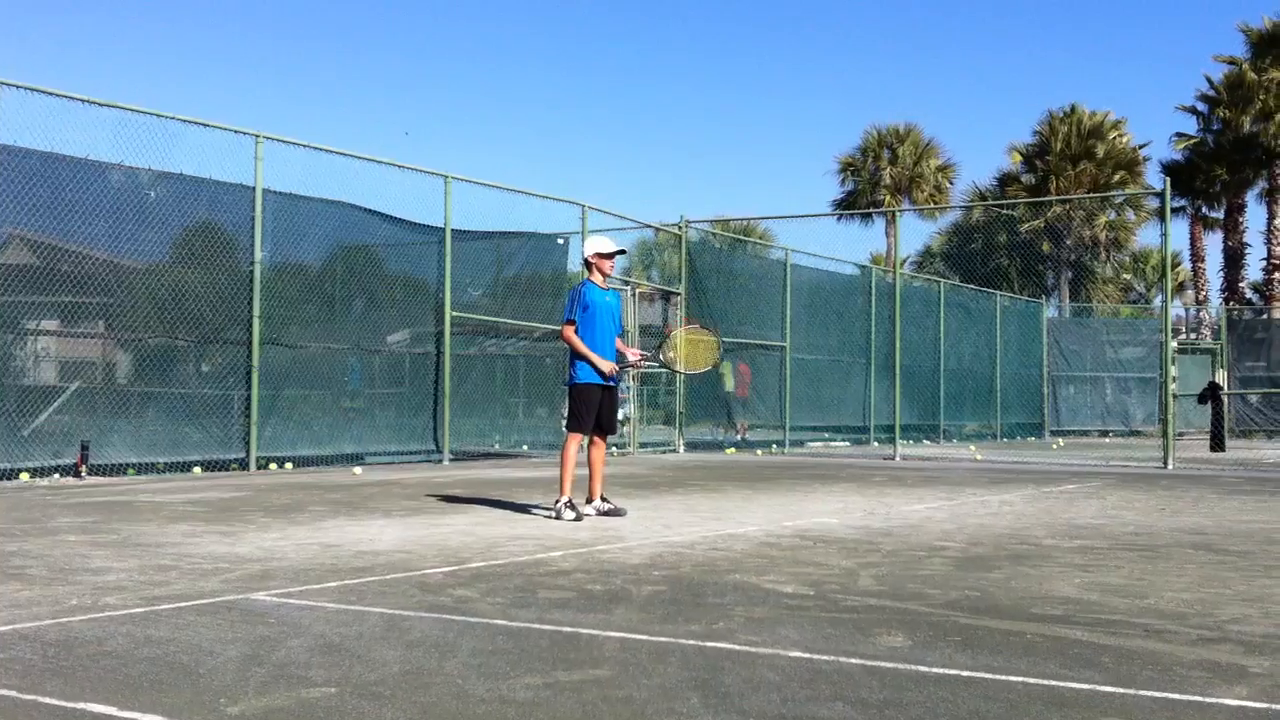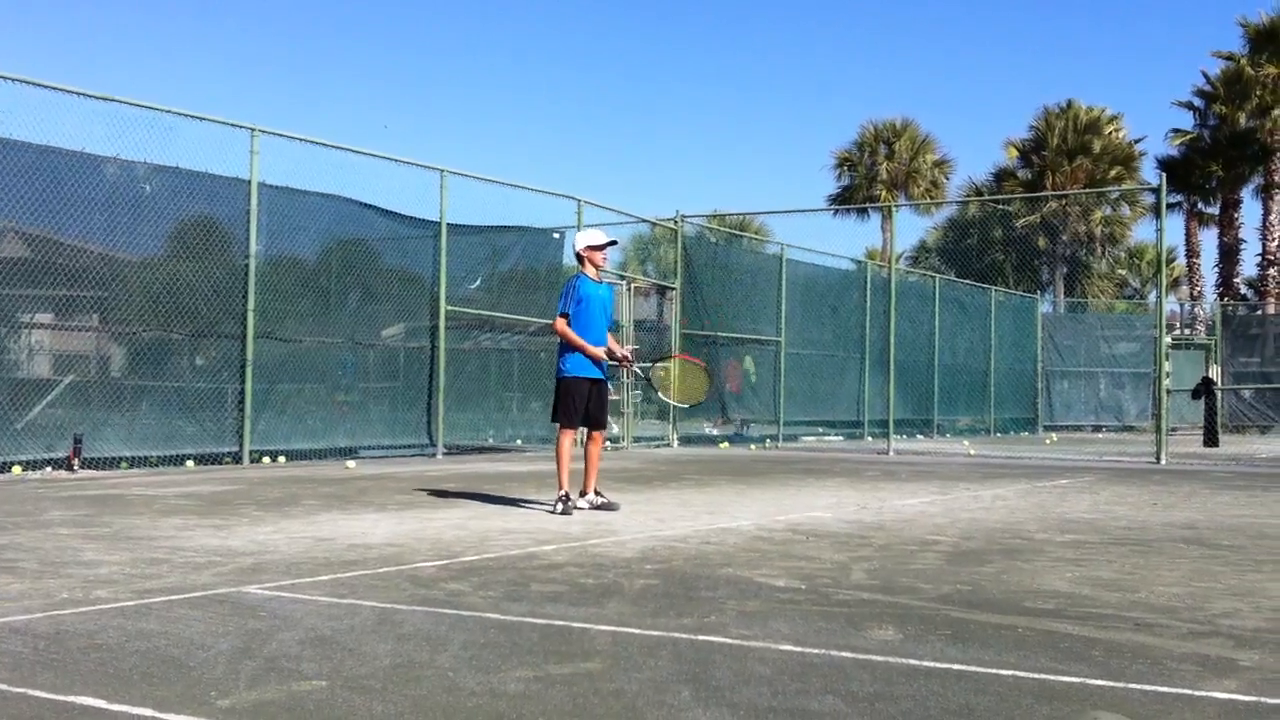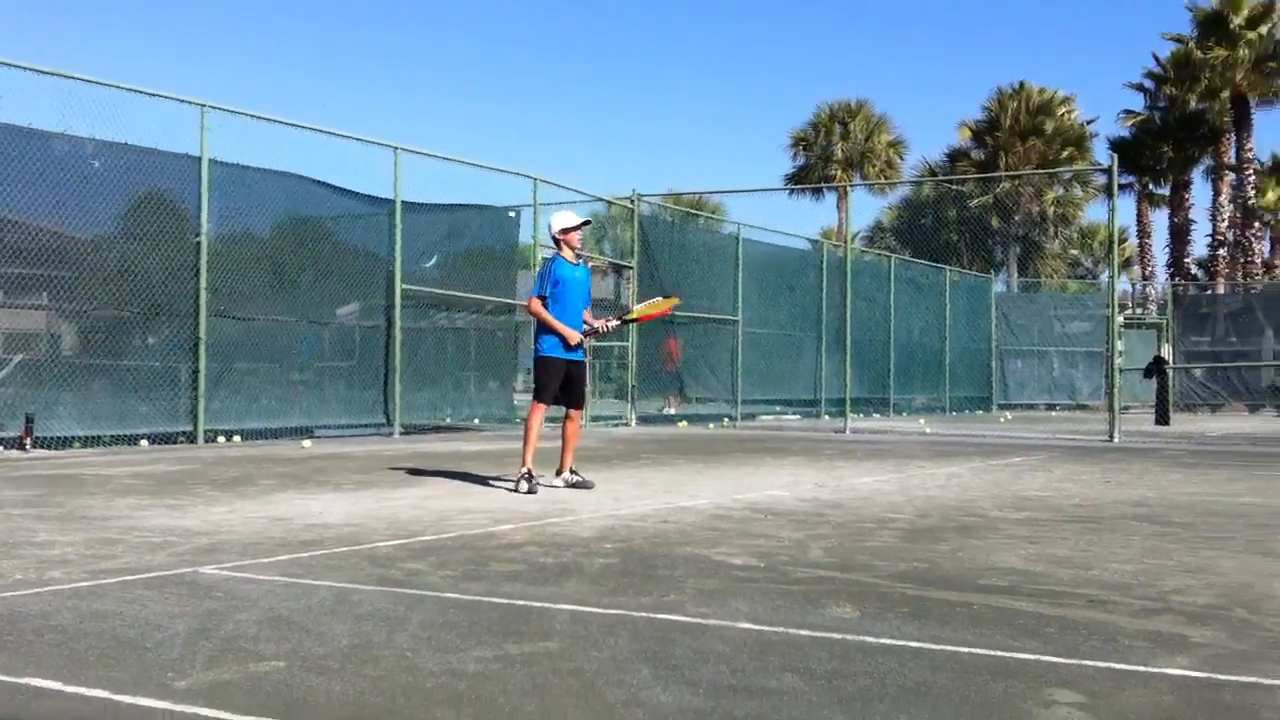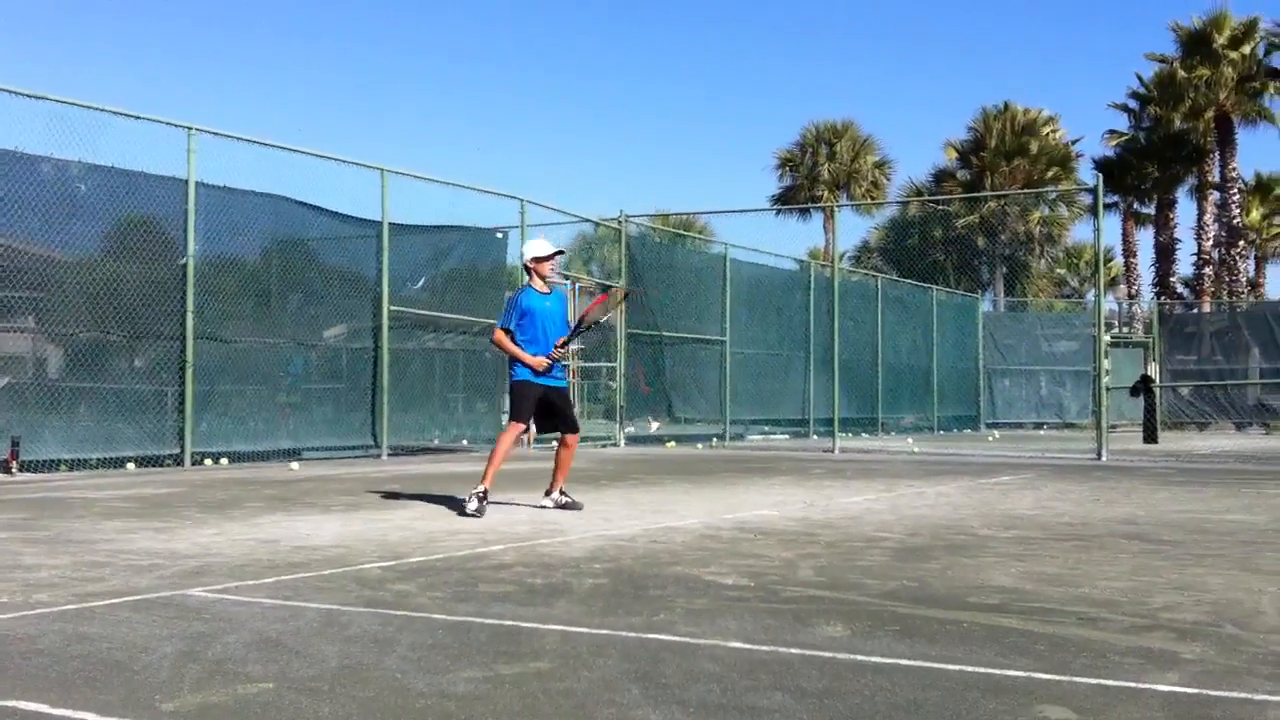
dt=0.7s
person 1, frame 1
left shoulder: (614, 296)
right shoulder: (582, 291)
right elbow: (567, 332)
left wrist: (627, 351)
right wrist: (597, 360)
left hip: (608, 378)
right hip: (585, 376)
left knee: (600, 437)
right knee: (576, 434)
left ankle: (595, 500)
right ankle: (564, 500)
person 1, frame 2
left shoulder: (607, 290)
right shoulder: (575, 284)
right elbow: (559, 325)
left wrist: (617, 350)
right wrist: (589, 349)
left hip: (597, 371)
right hip: (574, 369)
left knee: (597, 431)
right knee: (568, 429)
left ankle: (589, 493)
right ankle: (564, 494)
person 1, frame 3
left shoulder: (584, 270)
right shoulder: (552, 266)
right elbow: (533, 305)
left wrist: (594, 321)
right wrist: (564, 331)
left hip: (576, 352)
right hip: (551, 348)
left knee: (575, 411)
right knee: (540, 404)
left ankle: (565, 471)
right ankle: (526, 471)
person 1, frame 4
left shoulder: (560, 298)
right shoulder: (521, 297)
right elbow: (498, 336)
left wrist: (560, 350)
right wrist: (529, 359)
left hip: (555, 377)
right hip: (525, 374)
left knee: (571, 434)
right knee: (516, 426)
left ankle: (555, 492)
right ankle: (482, 490)
